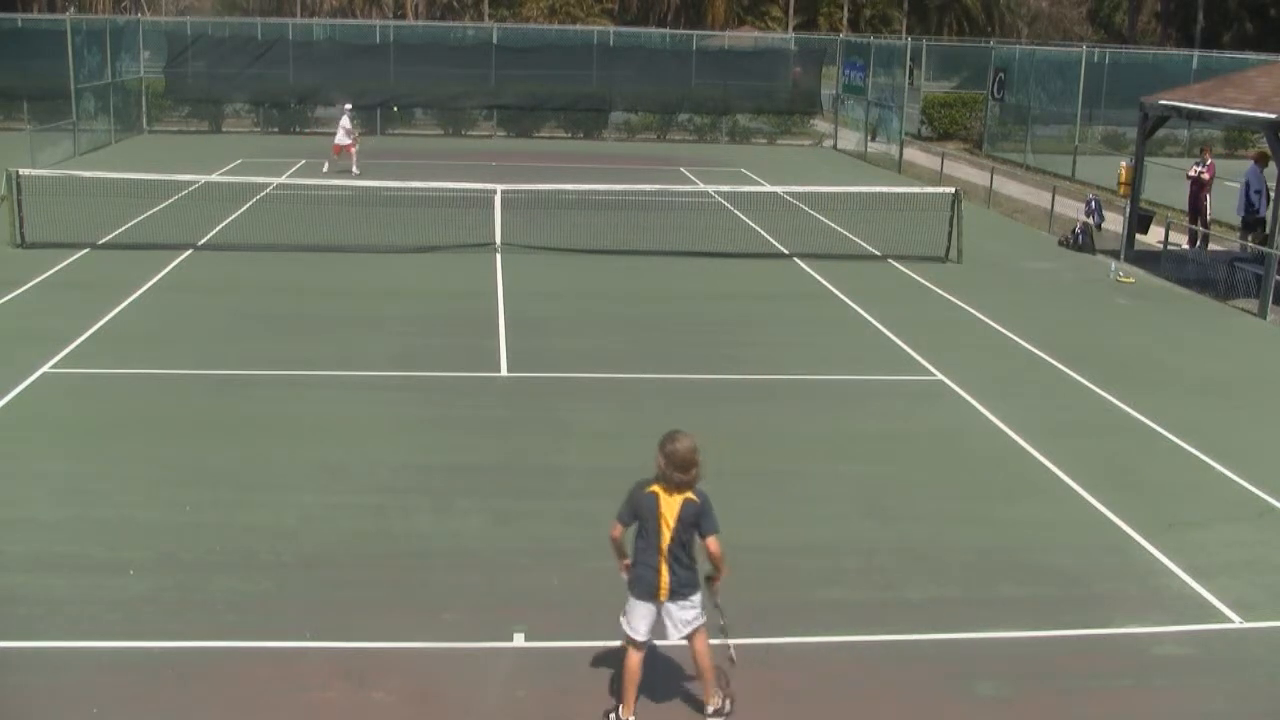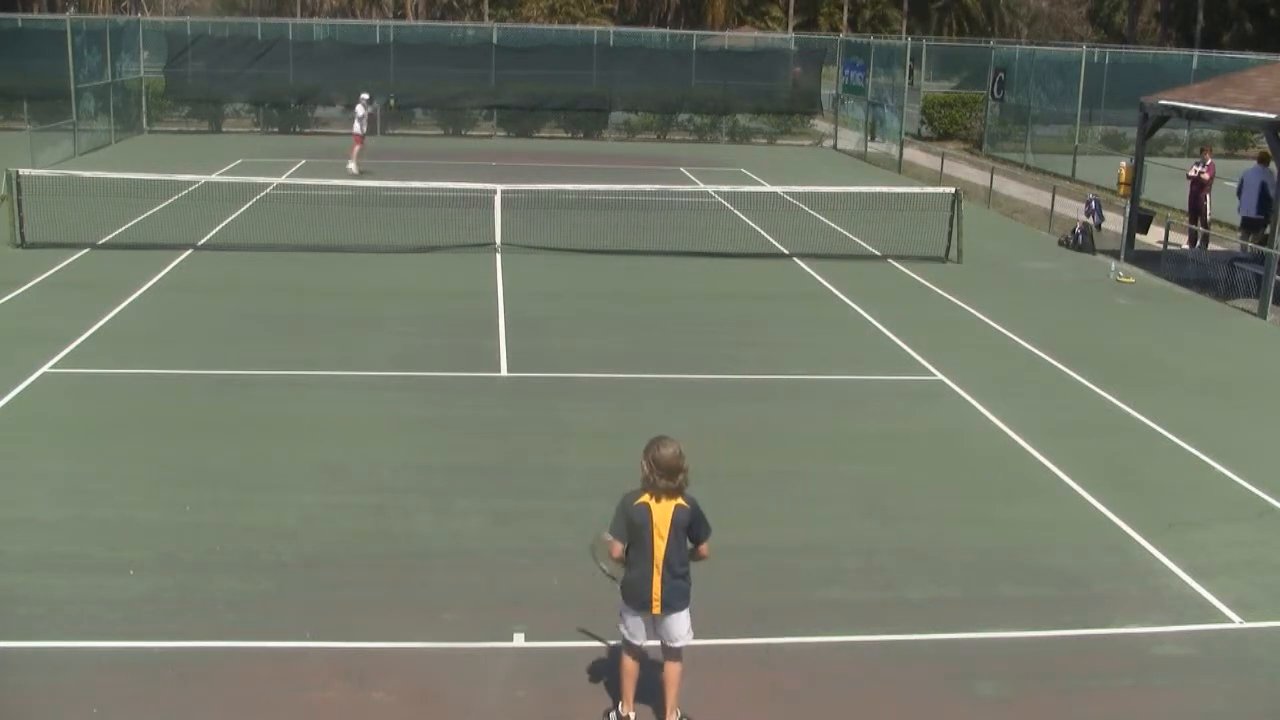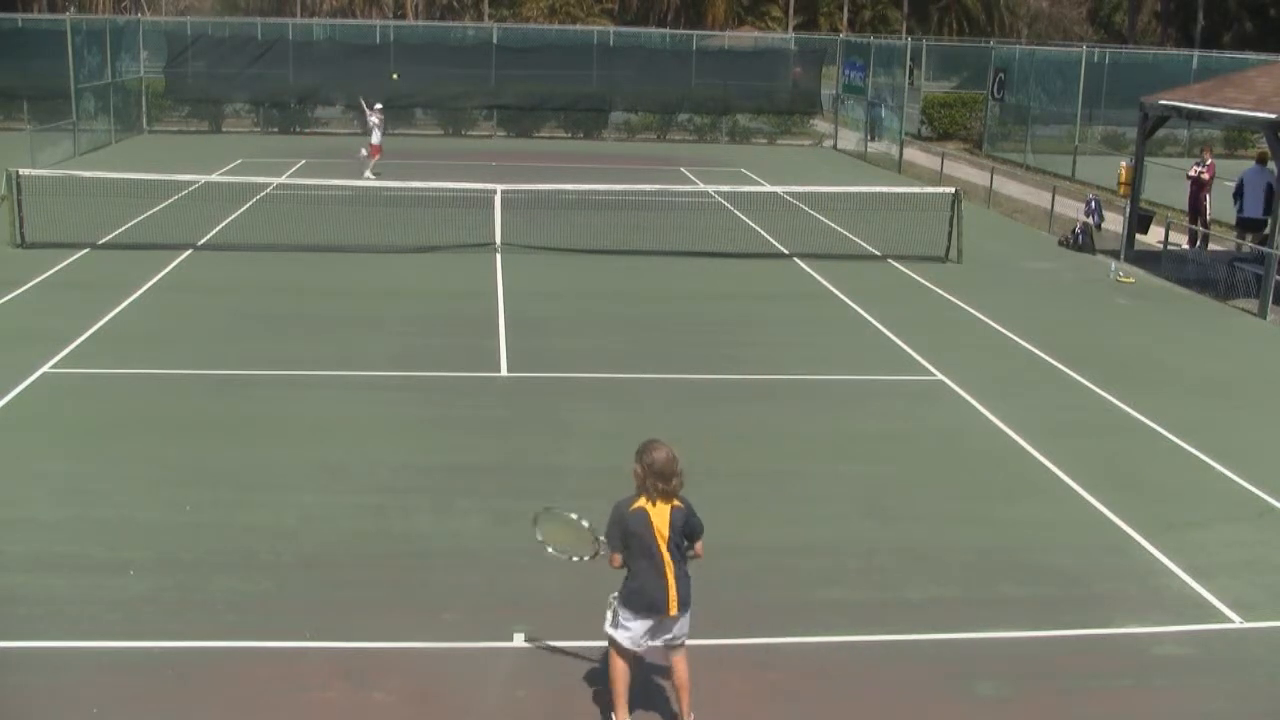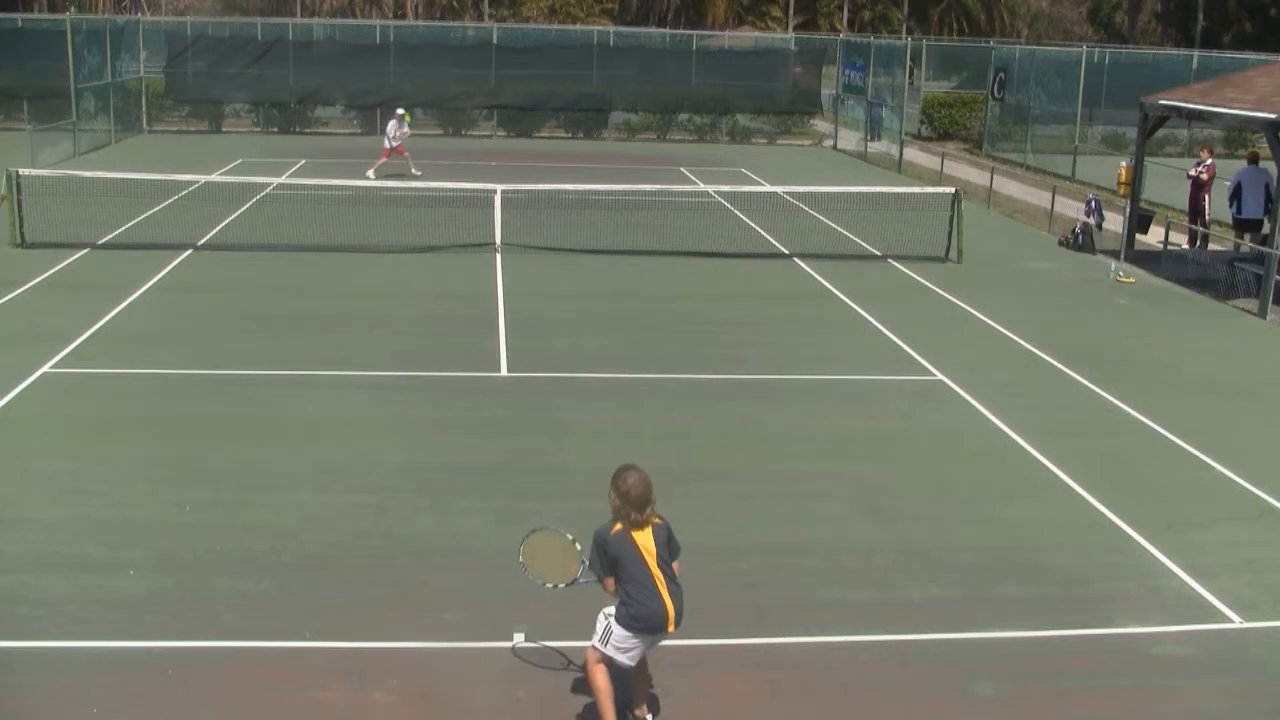
dt=0.3s
person 1, frame 1
left shoulder: (641, 492)
right shoulder: (698, 500)
left elbow: (616, 534)
right elbow: (714, 550)
left wrist: (623, 558)
right wrist: (718, 574)
left hip: (643, 585)
right hip: (682, 587)
left knee: (635, 647)
right knee: (697, 636)
person 1, frame 2
left shoulder: (631, 502)
right shoulder: (688, 506)
left elbow: (616, 552)
right elbow: (703, 552)
left hip: (637, 593)
right hip: (675, 595)
left knee: (632, 649)
right knee: (673, 654)
person 1, frame 3
left shoulder: (624, 510)
right shoulder: (682, 507)
left elbow: (616, 561)
right elbow: (697, 550)
left hip: (639, 597)
right hip: (678, 596)
left knee: (619, 651)
right knee: (677, 651)
person 1, frame 4
left shoulder: (605, 536)
right shoulder: (661, 526)
left elbow: (610, 587)
right elbow: (674, 570)
left hip: (637, 615)
right hip: (672, 612)
left knee: (594, 660)
right knee: (634, 651)
